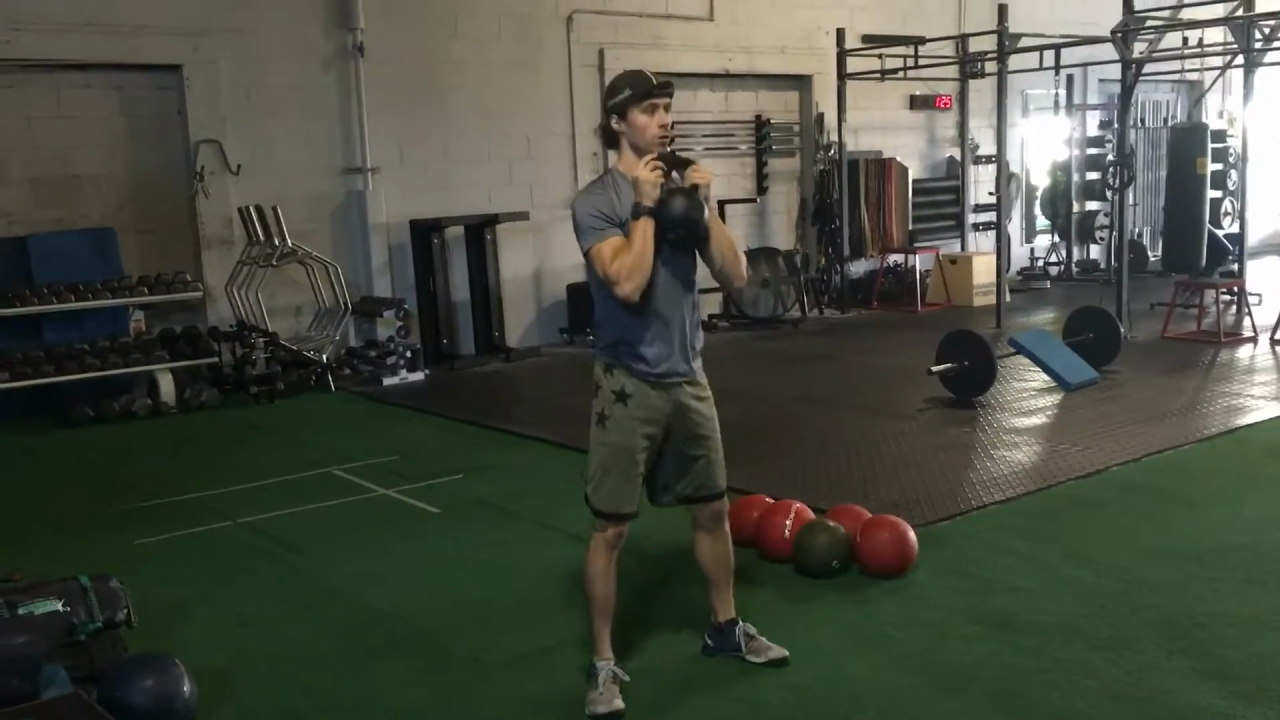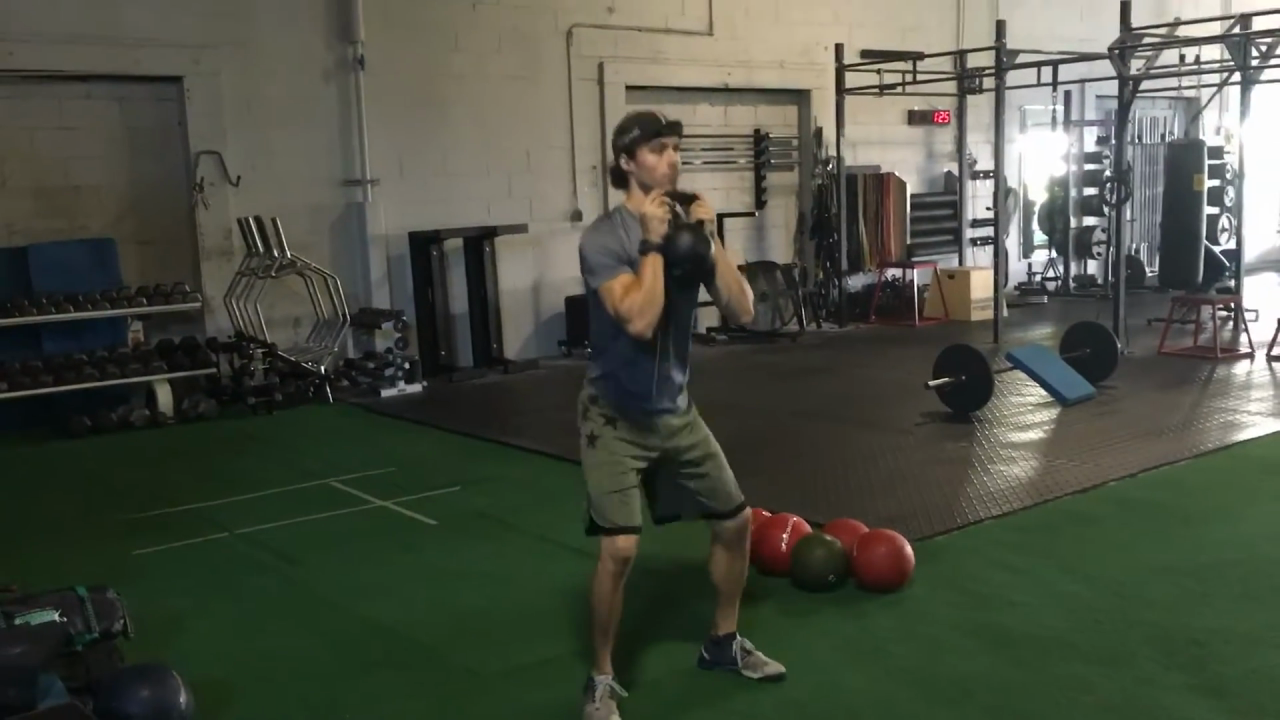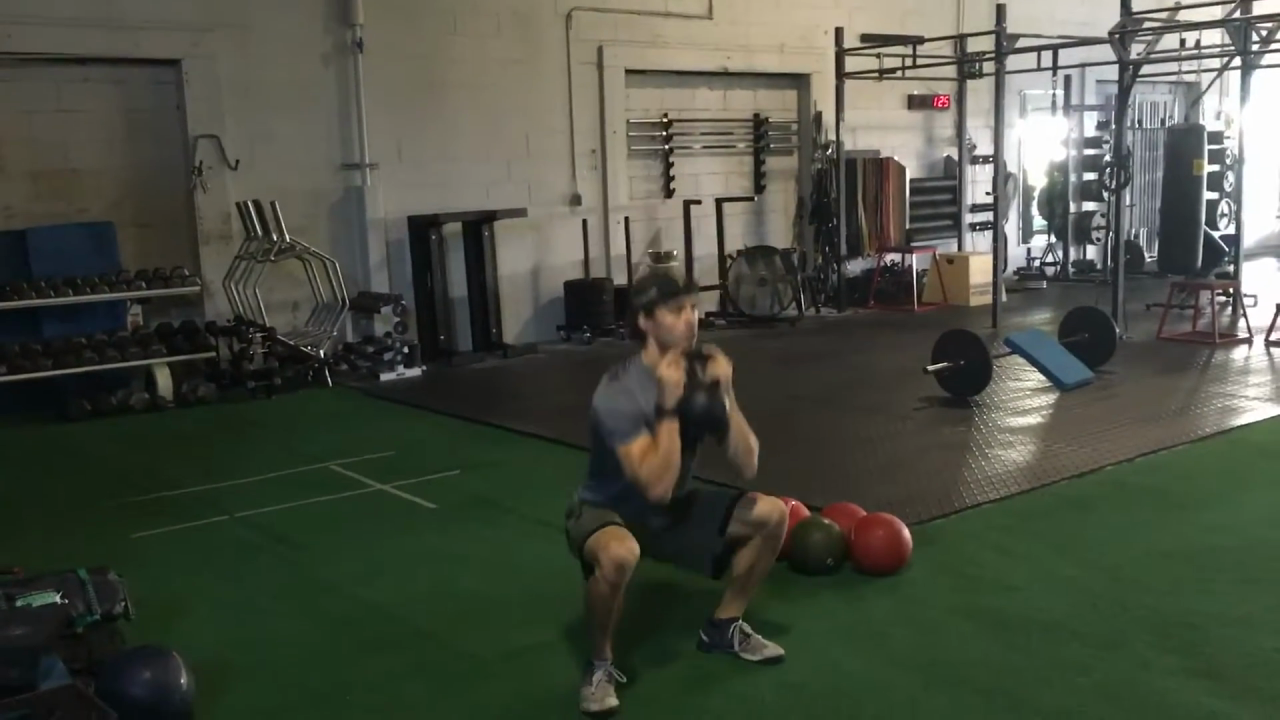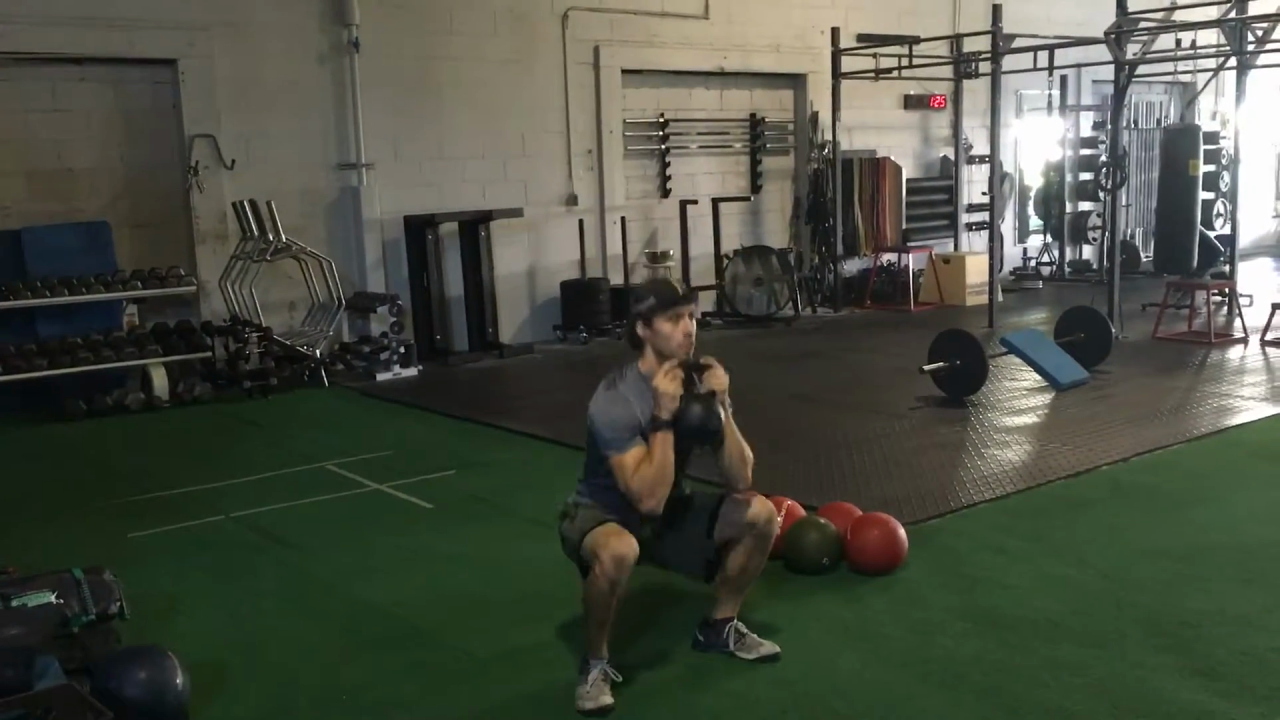
dt=0.4s
person 1, frame 1
left shoulder: (681, 186)
right shoulder: (597, 200)
left elbow: (734, 275)
right elbow: (627, 283)
left wrist: (703, 206)
right wrist: (644, 206)
left hip: (688, 379)
right hip: (629, 385)
left knee: (712, 512)
right knee: (610, 530)
left ankle: (725, 629)
right ankle: (603, 665)
person 1, frame 2
left shoulder: (686, 223)
right shoulder: (603, 237)
left elbow: (741, 310)
right elbow: (638, 320)
left wrist: (710, 240)
right wrist: (652, 242)
left hip: (676, 412)
right hip: (616, 416)
left knee: (735, 523)
right knee: (619, 549)
left ankle: (724, 644)
person 1, frame 3
left shoulder: (702, 373)
right shoulder: (618, 393)
left elbow: (748, 464)
right elbow: (657, 486)
left wrist: (725, 395)
right wrist: (669, 404)
left hip: (672, 511)
right hip: (606, 511)
left knee: (771, 517)
right knee: (619, 555)
left ankle: (723, 626)
right ankle: (600, 664)
person 1, frame 4
left shoulder: (701, 385)
right shoulder: (614, 402)
left elbow: (741, 482)
right elbow: (648, 501)
left wrist: (722, 409)
right wrist: (663, 417)
left hip: (670, 515)
right hip: (599, 516)
left knee: (759, 516)
right knee: (618, 551)
left ankle: (719, 625)
right ankle: (595, 663)
